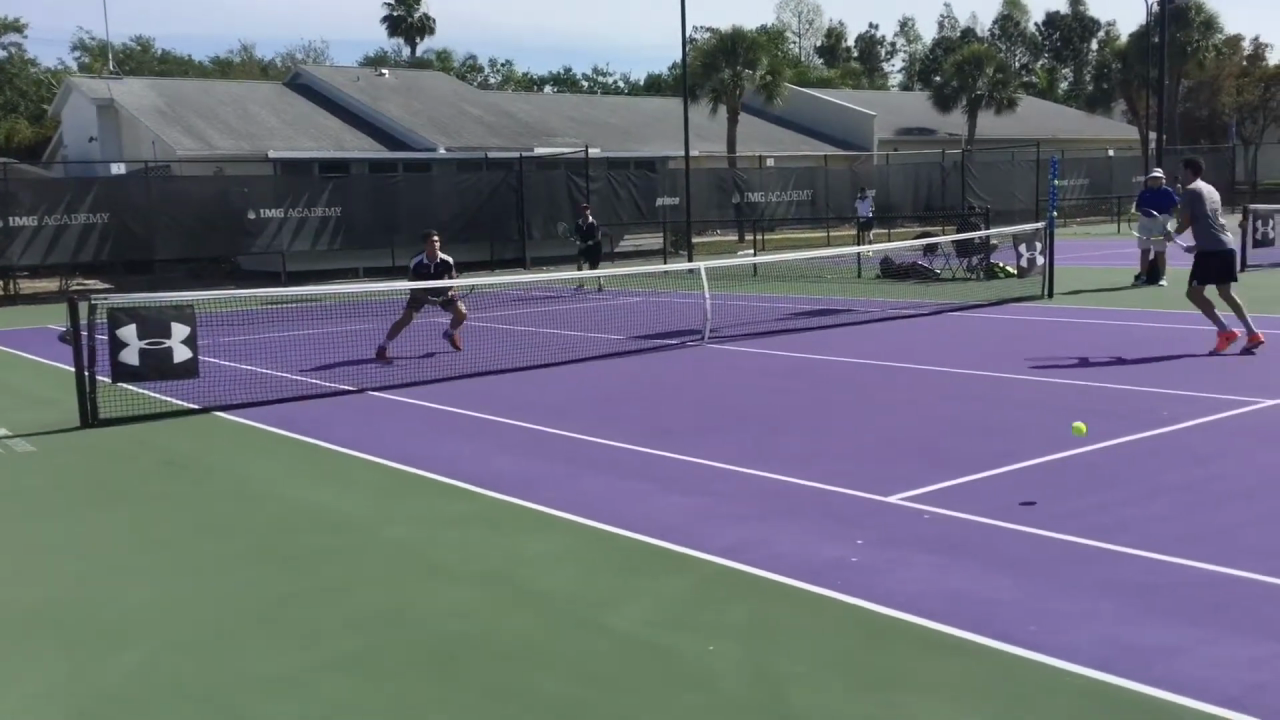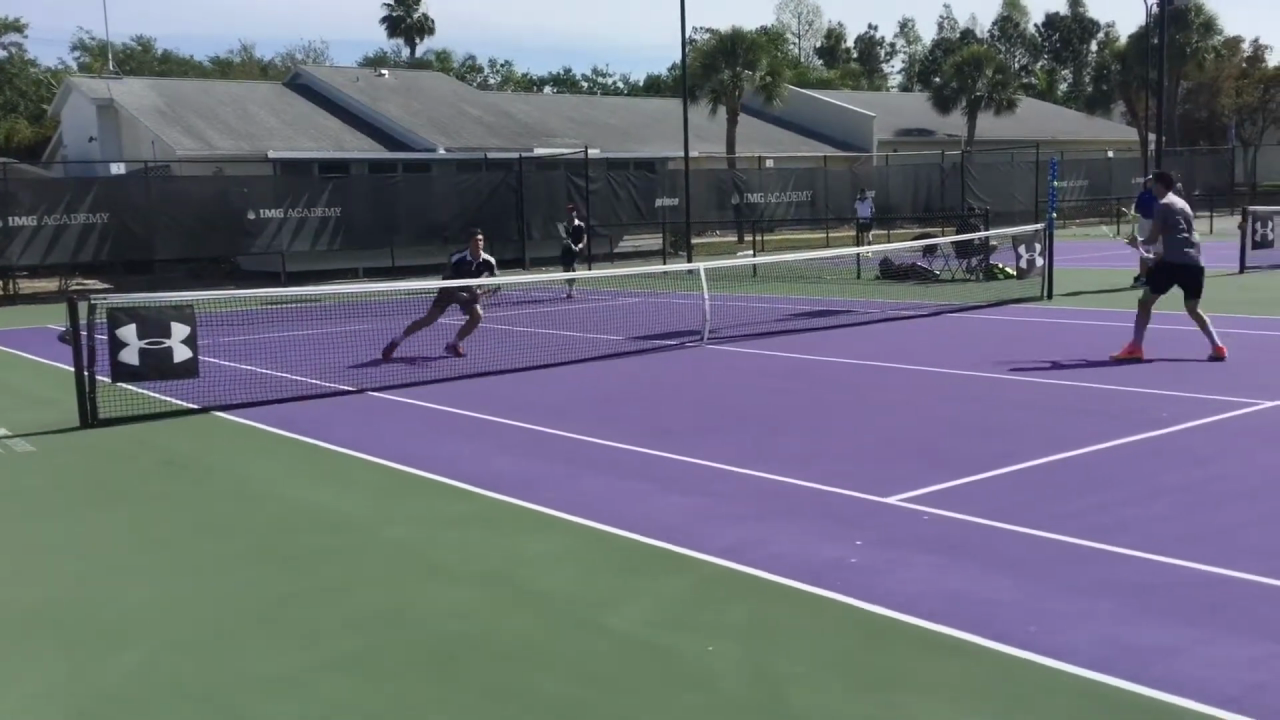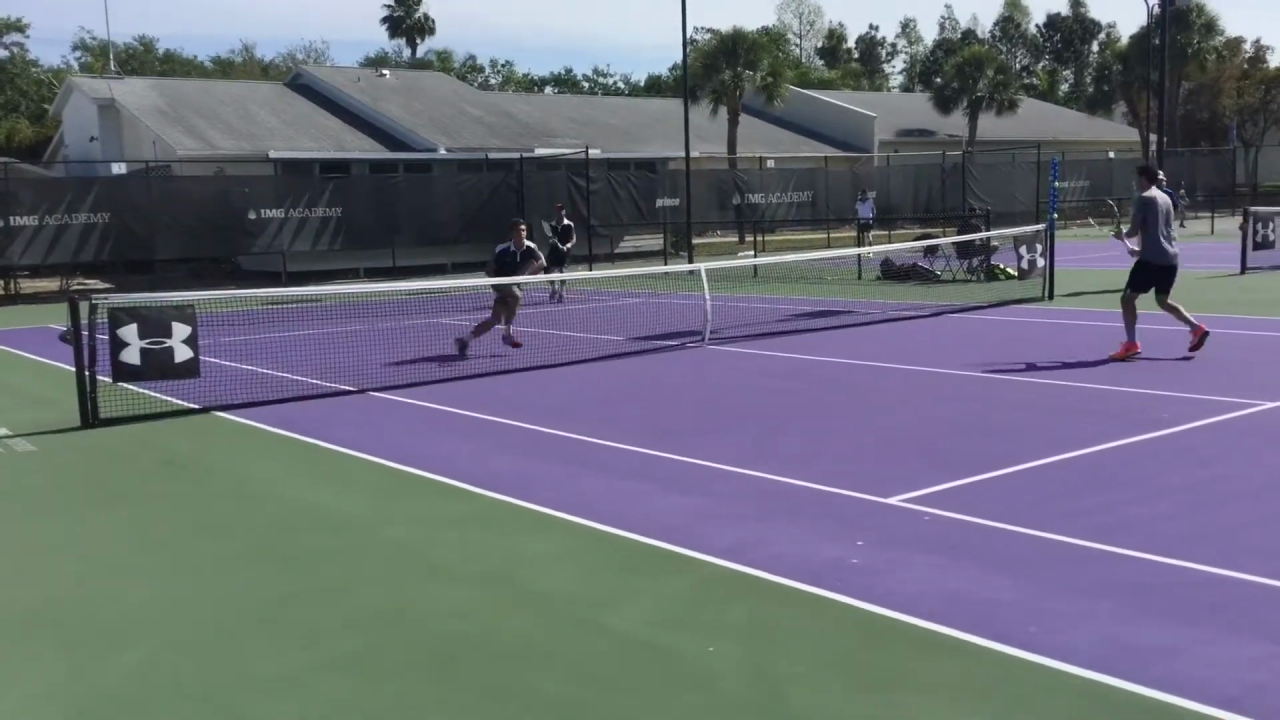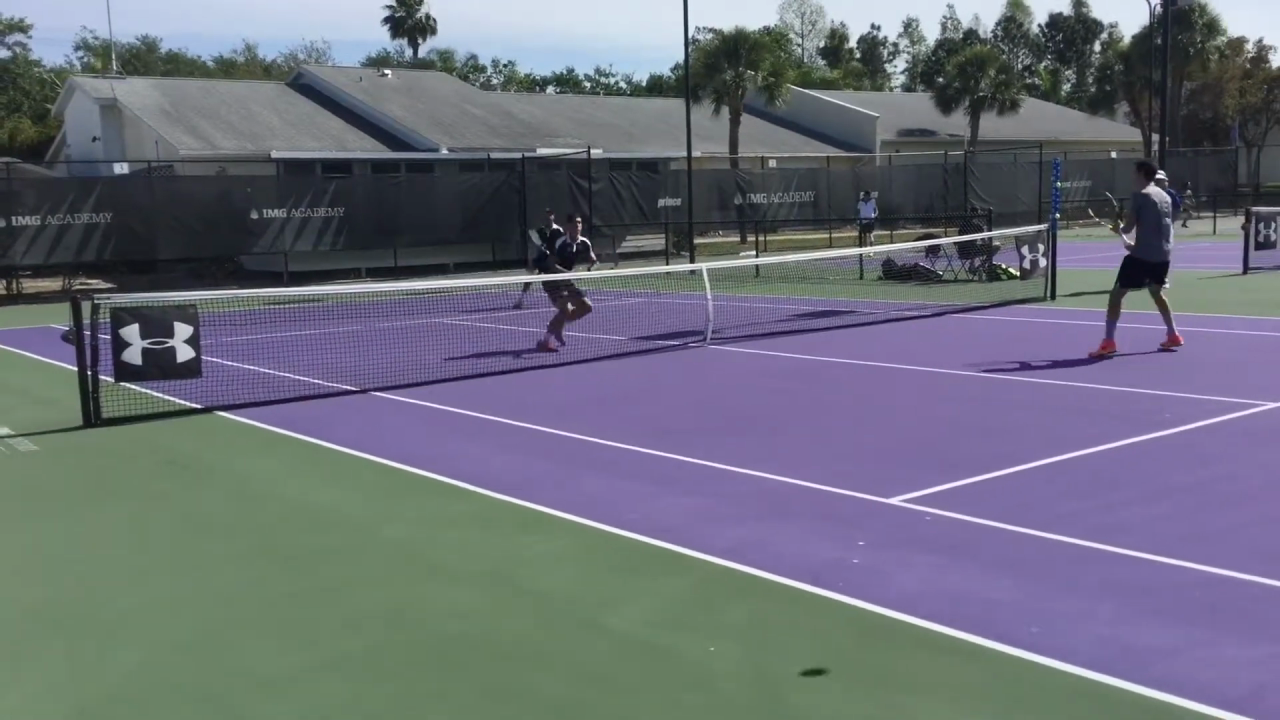
dt=0.2s
person 1, frame 1
left shoulder: (1189, 191)
right shoulder: (1211, 190)
left elbow: (1184, 223)
left wrist: (1172, 234)
right wrist: (1197, 245)
left hip: (1209, 249)
right hip: (1227, 246)
left knee: (1194, 293)
right knee: (1226, 293)
left ankle: (1225, 333)
right ankle: (1253, 334)
person 1, frame 2
left shoulder: (1163, 204)
right shoulder: (1183, 204)
left elbow: (1153, 238)
left wrist: (1138, 242)
right wrist: (1160, 256)
left hip: (1174, 261)
right hip: (1194, 263)
left knee: (1145, 302)
right knee: (1192, 309)
left ankle: (1135, 348)
right ankle: (1217, 347)
person 1, frame 3
left shoulder: (1143, 198)
right shoulder: (1166, 199)
left elbow: (1134, 231)
left wrist: (1122, 235)
right wrist: (1141, 249)
left hip: (1151, 259)
right hip: (1170, 258)
left knee: (1127, 299)
right knee: (1164, 302)
left ankle: (1131, 344)
right ankle: (1197, 328)
person 1, frame 4
left shoulder: (1140, 194)
right shoulder: (1165, 196)
left elbow: (1129, 227)
left wrist: (1119, 229)
left hip: (1142, 255)
right hip: (1163, 254)
left knee: (1116, 295)
right knee: (1156, 292)
left ankle: (1108, 343)
right ankle: (1173, 336)
